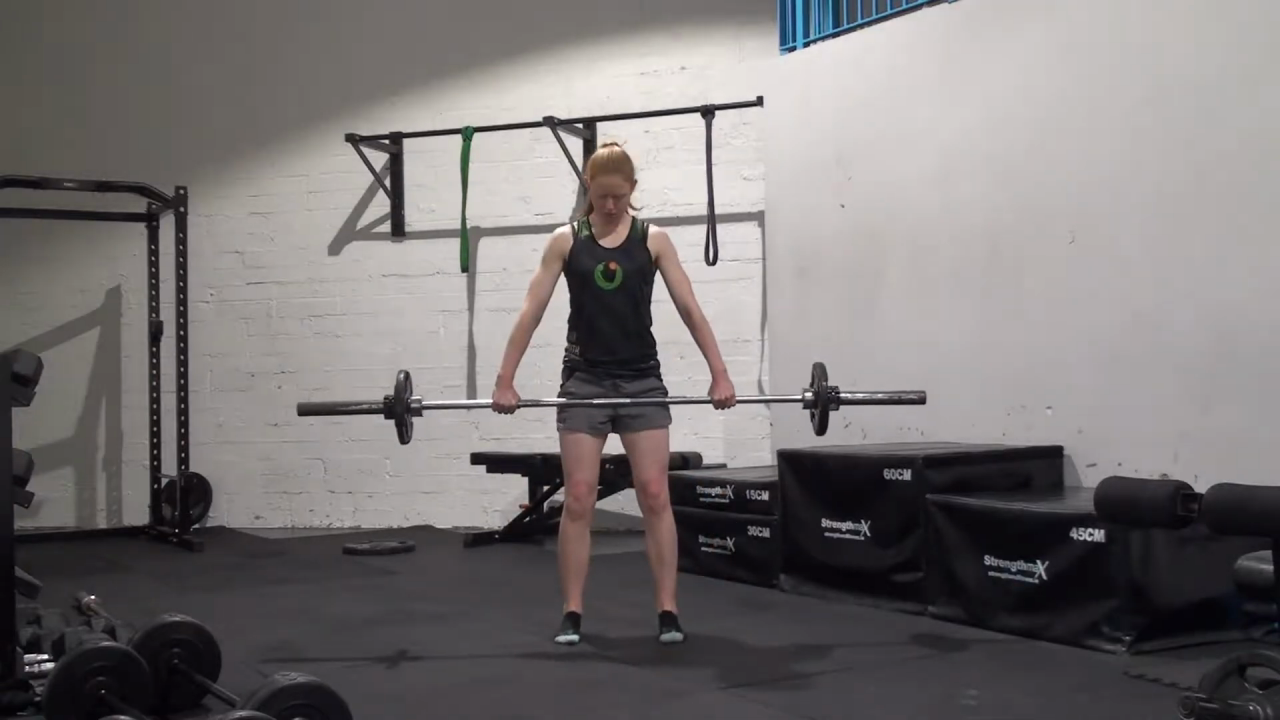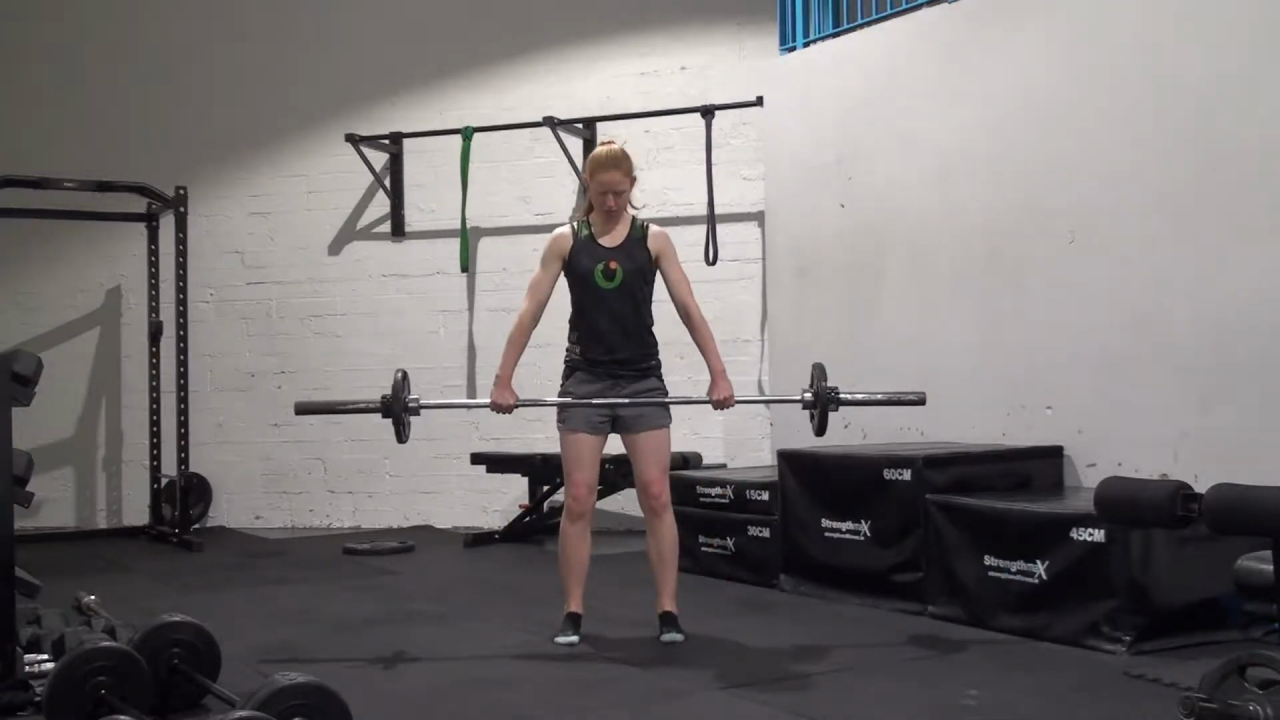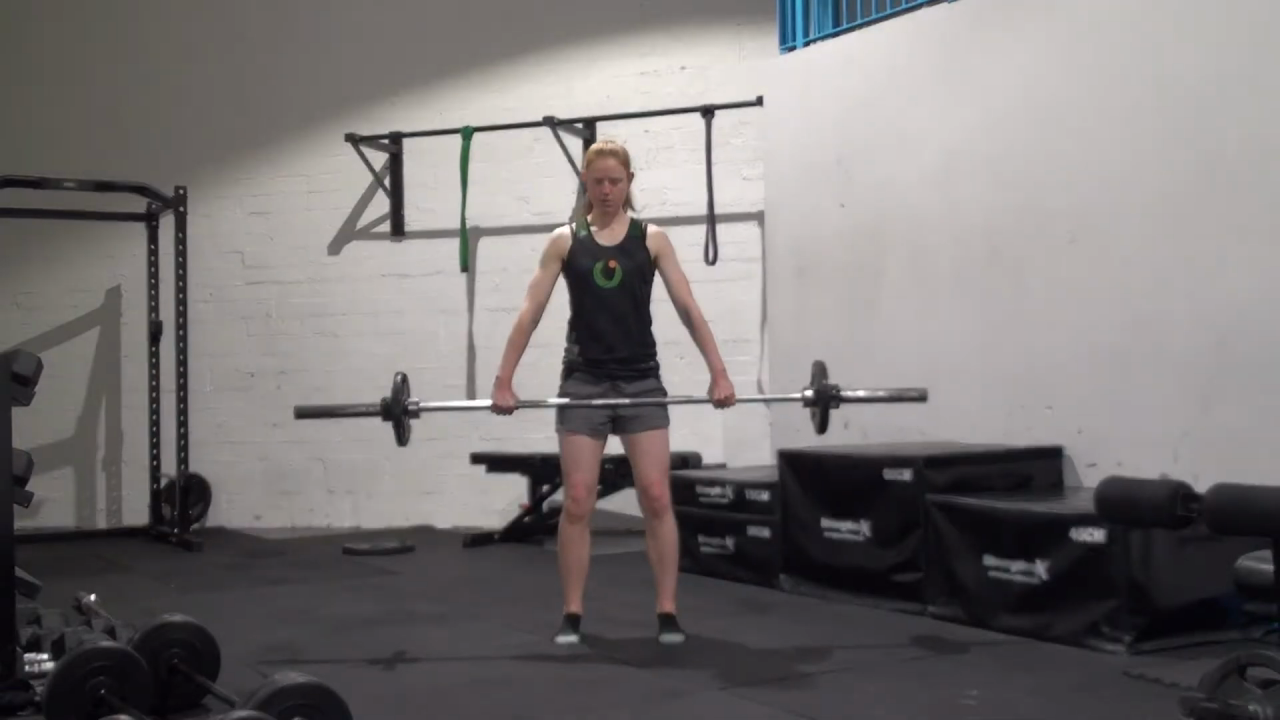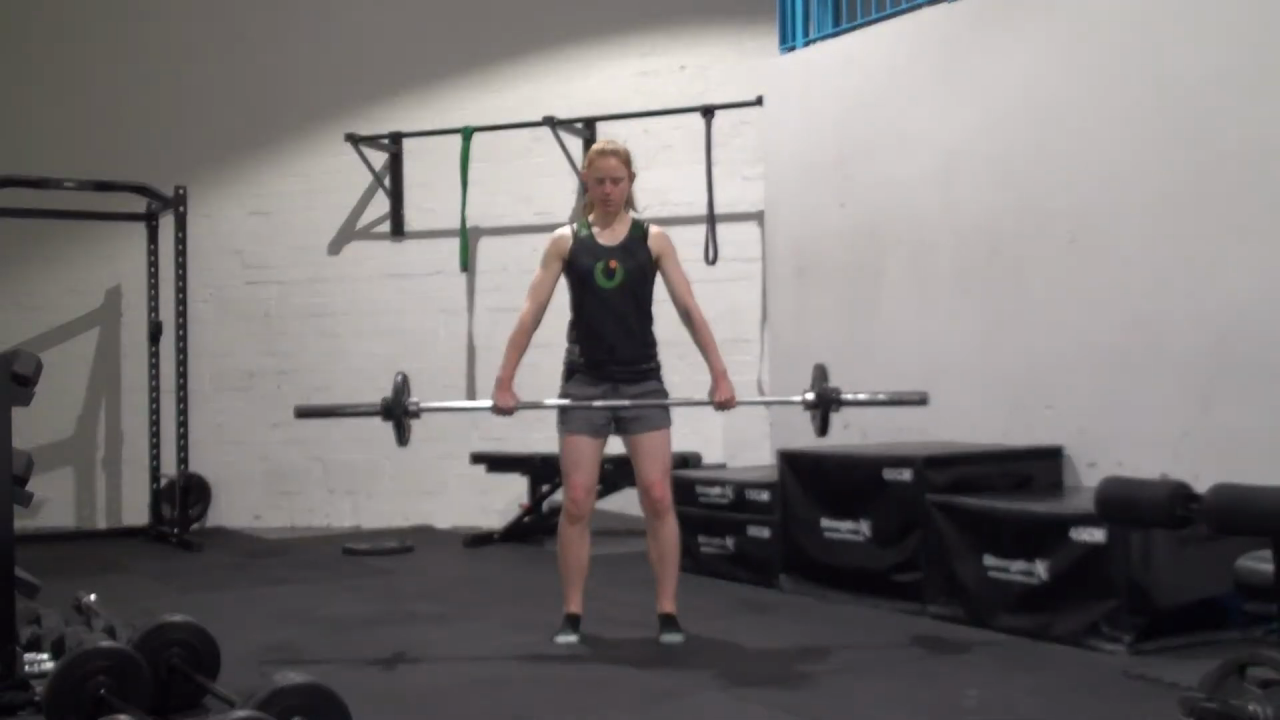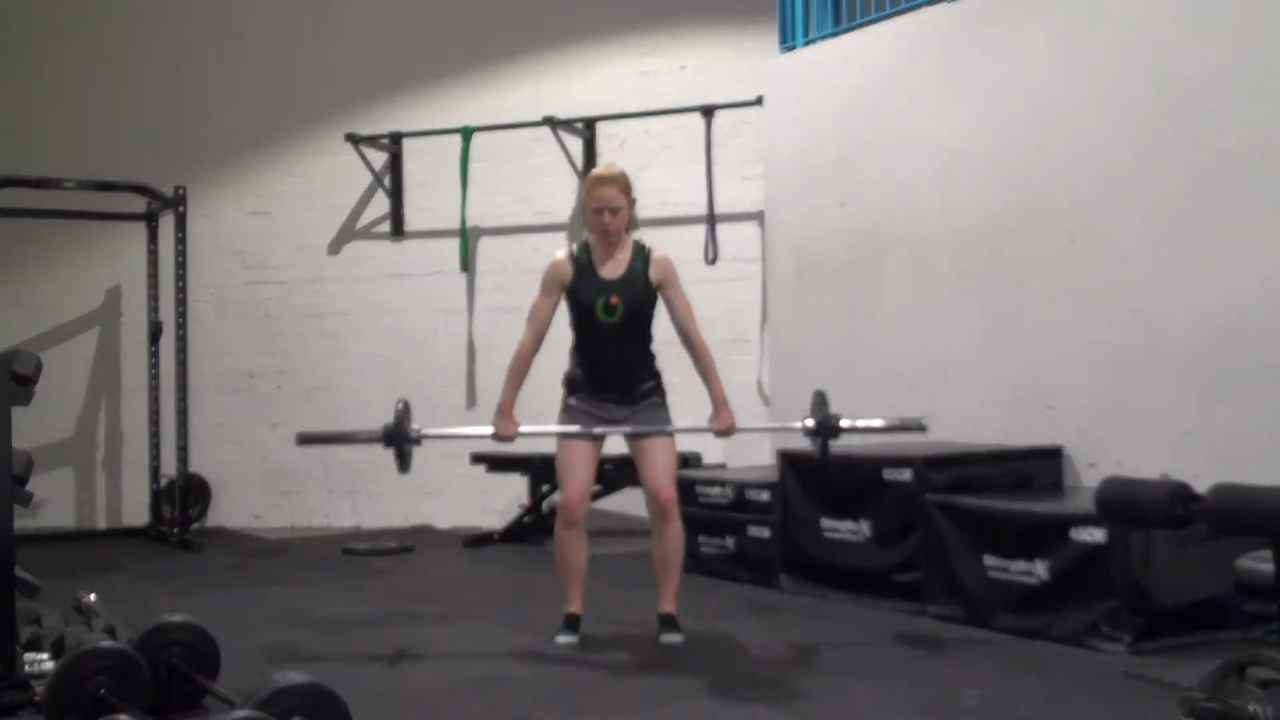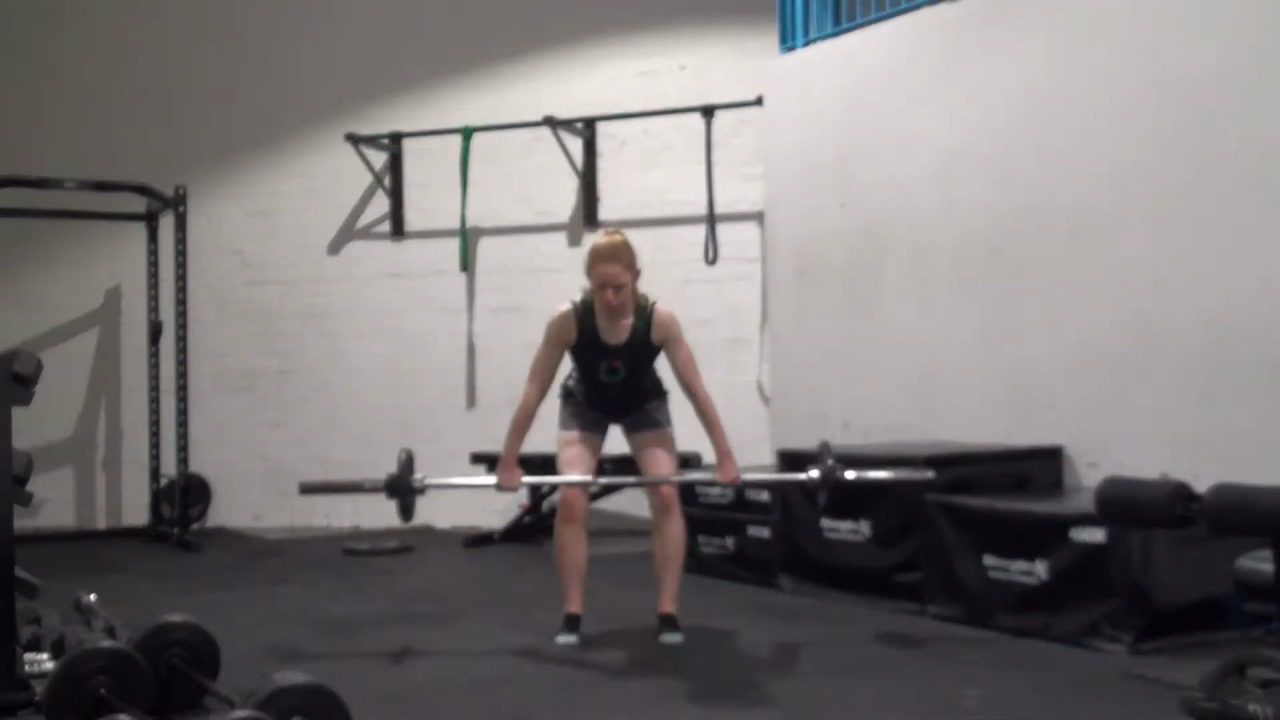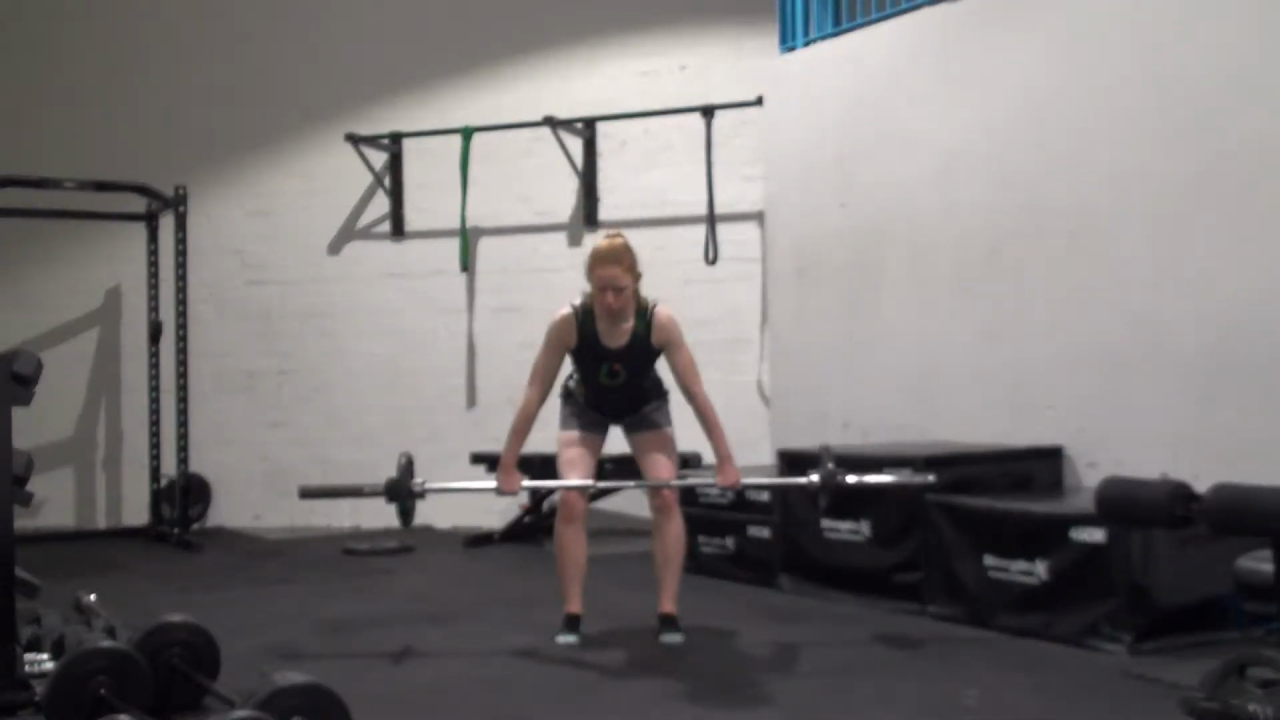
dt=0.4s
person 1, frame 1
left shoulder: (654, 239)
right shoulder: (566, 240)
left elbow: (690, 309)
right elbow: (531, 312)
left wrist: (720, 373)
right wrist: (504, 379)
left hip: (641, 379)
right hip: (584, 380)
left knee: (655, 496)
right knee: (578, 499)
left ankle: (668, 611)
right ankle: (572, 613)
person 1, frame 2
left shoulder: (654, 238)
right shoulder: (565, 239)
left elbow: (689, 309)
right elbow: (530, 311)
left wrist: (719, 373)
right wrist: (503, 378)
left hip: (642, 380)
right hip: (584, 380)
left knee: (657, 497)
right knee: (578, 500)
left ankle: (668, 612)
right ankle: (572, 613)
person 1, frame 3
left shoulder: (652, 238)
right shoulder: (564, 240)
left elbow: (688, 308)
right elbow: (530, 312)
left wrist: (719, 372)
right wrist: (503, 380)
left hip: (640, 379)
right hip: (583, 380)
left knee: (657, 499)
right knee: (577, 502)
left ankle: (668, 612)
right ankle: (571, 614)
person 1, frame 4
left shoulder: (653, 238)
right shoulder: (566, 240)
left elbow: (689, 309)
right elbow: (531, 312)
left wrist: (720, 374)
right wrist: (504, 380)
left hip: (642, 381)
right hip: (584, 382)
left knee: (658, 499)
right knee: (576, 502)
left ankle: (668, 614)
right ankle: (571, 615)
person 1, frame 5
left shoulder: (656, 263)
right shoulder: (564, 266)
left elbow: (691, 336)
right elbow: (531, 339)
left wrist: (720, 403)
right wrist: (505, 408)
left hip: (643, 396)
right hip: (585, 397)
left knee: (664, 500)
right knee: (571, 506)
left ankle: (668, 614)
right ankle: (571, 615)
person 1, frame 6
left shoulder: (660, 319)
right shoulder: (567, 320)
left elbow: (696, 389)
right elbow: (534, 392)
left wrist: (724, 456)
right wrist: (508, 460)
left hip: (644, 406)
right hip: (584, 406)
left knee: (667, 496)
right knee: (571, 501)
left ankle: (668, 614)
right ankle: (571, 616)
person 1, frame 7
left shoulder: (660, 321)
right shoulder: (567, 323)
left elbow: (696, 393)
right elbow: (534, 395)
left wrist: (725, 460)
right wrist: (508, 464)
left hip: (644, 406)
right hip: (585, 407)
left knee: (667, 497)
right knee: (571, 501)
left ankle: (668, 613)
right ankle: (572, 615)
